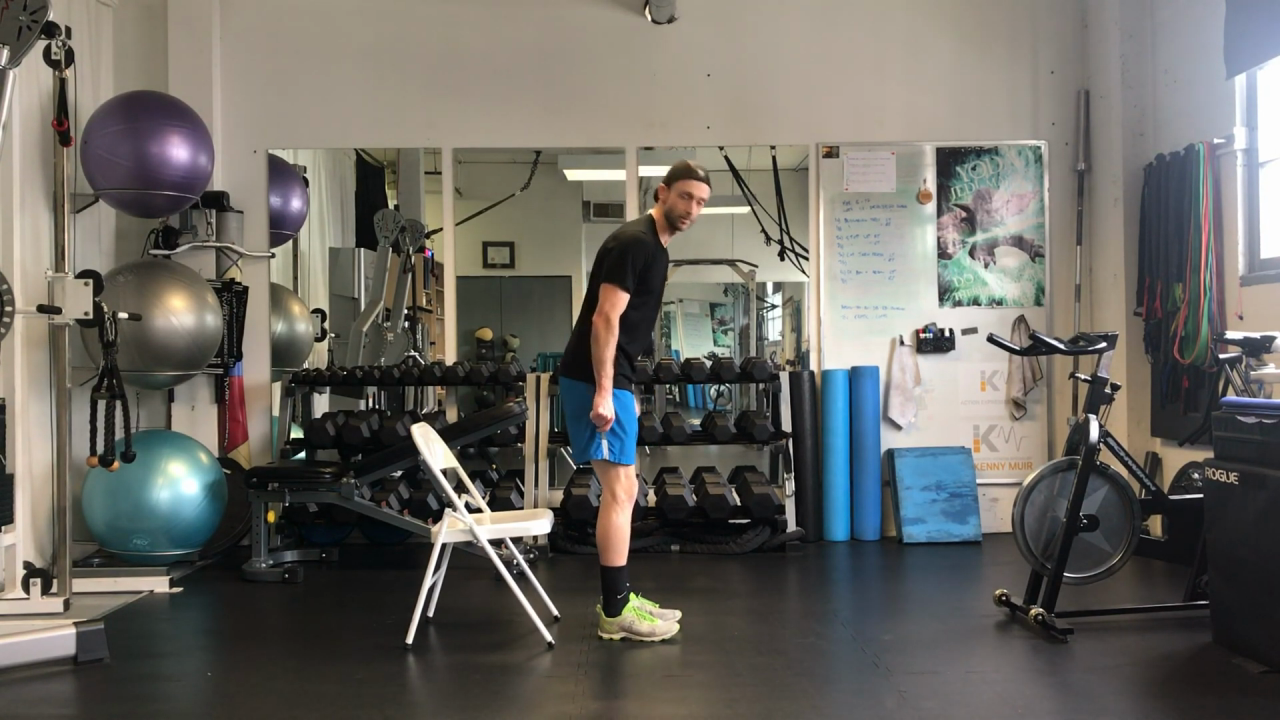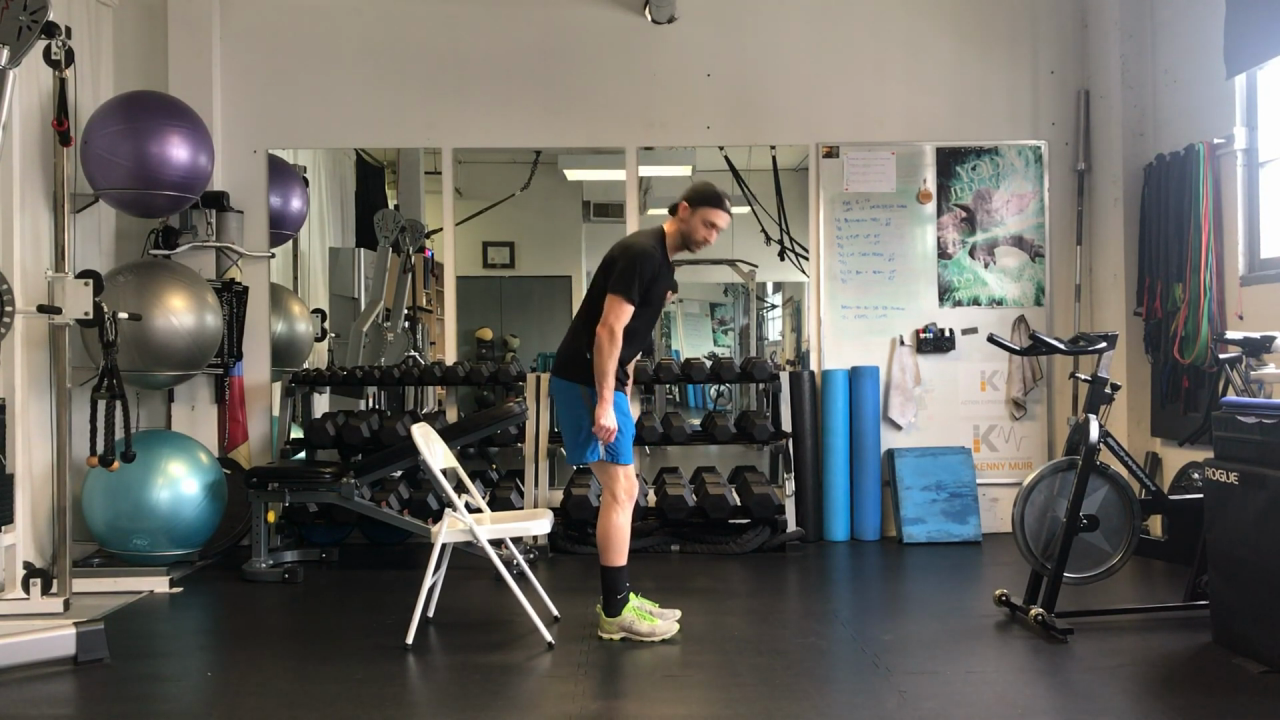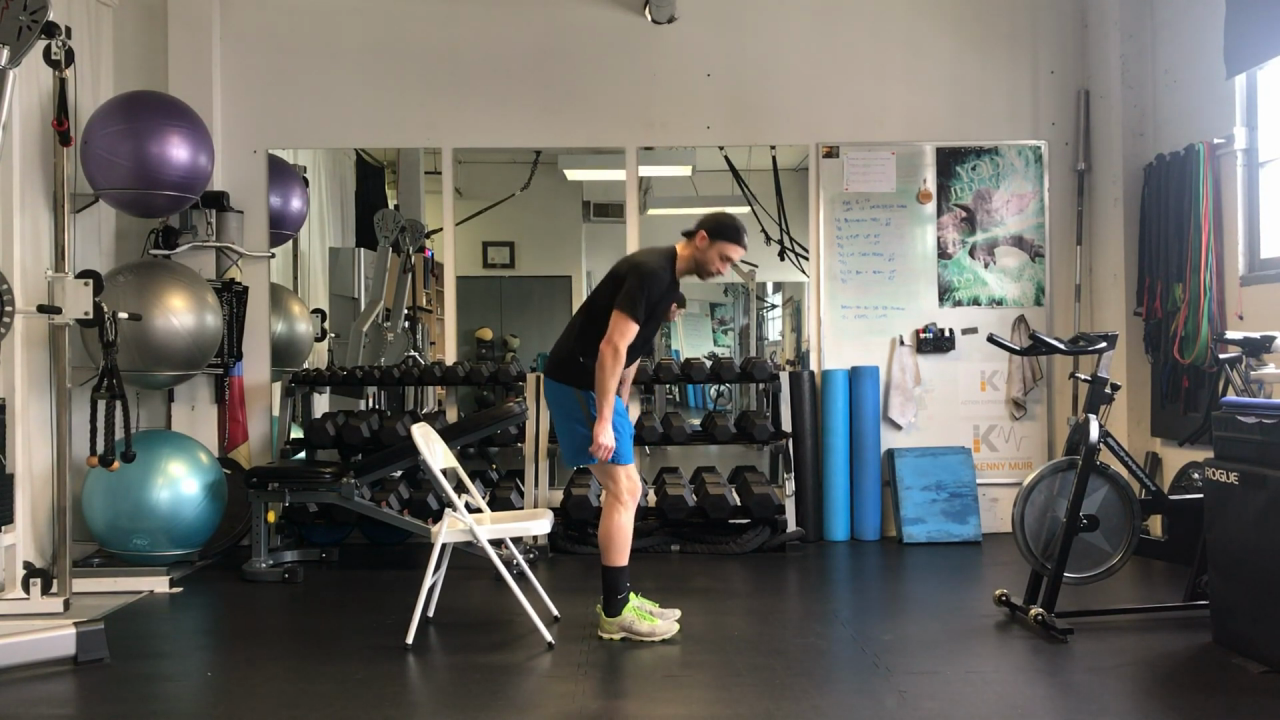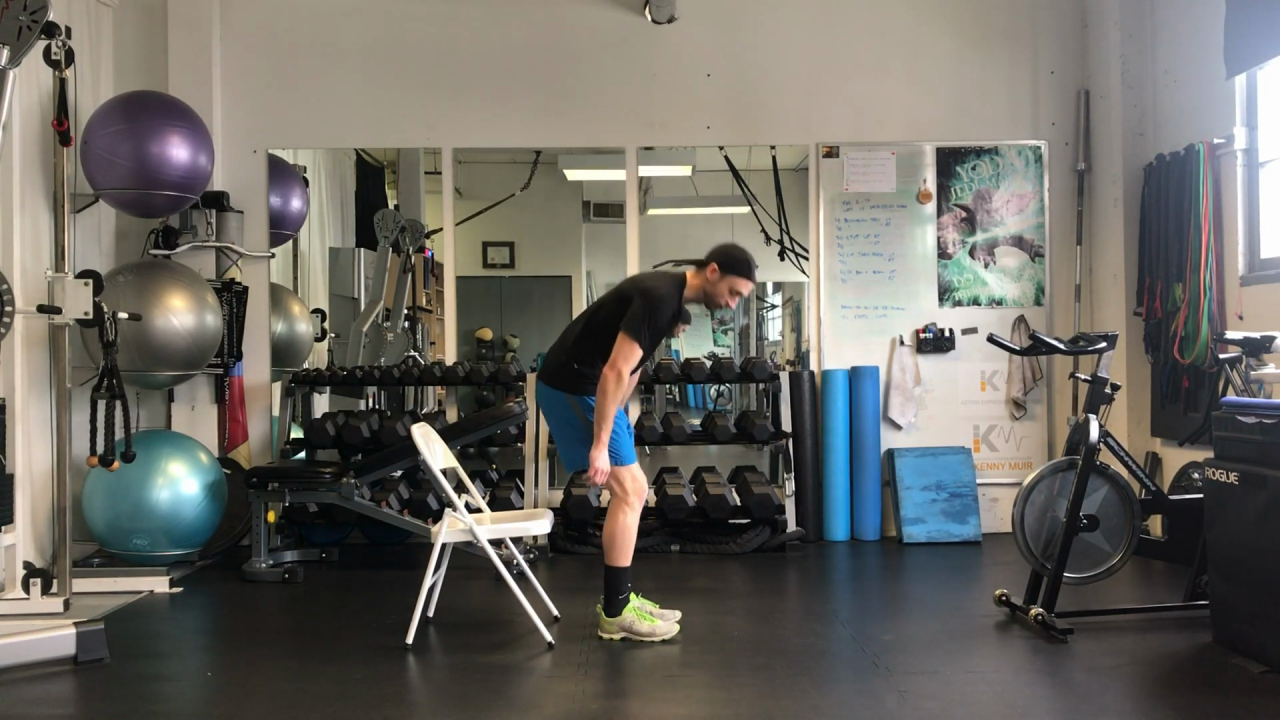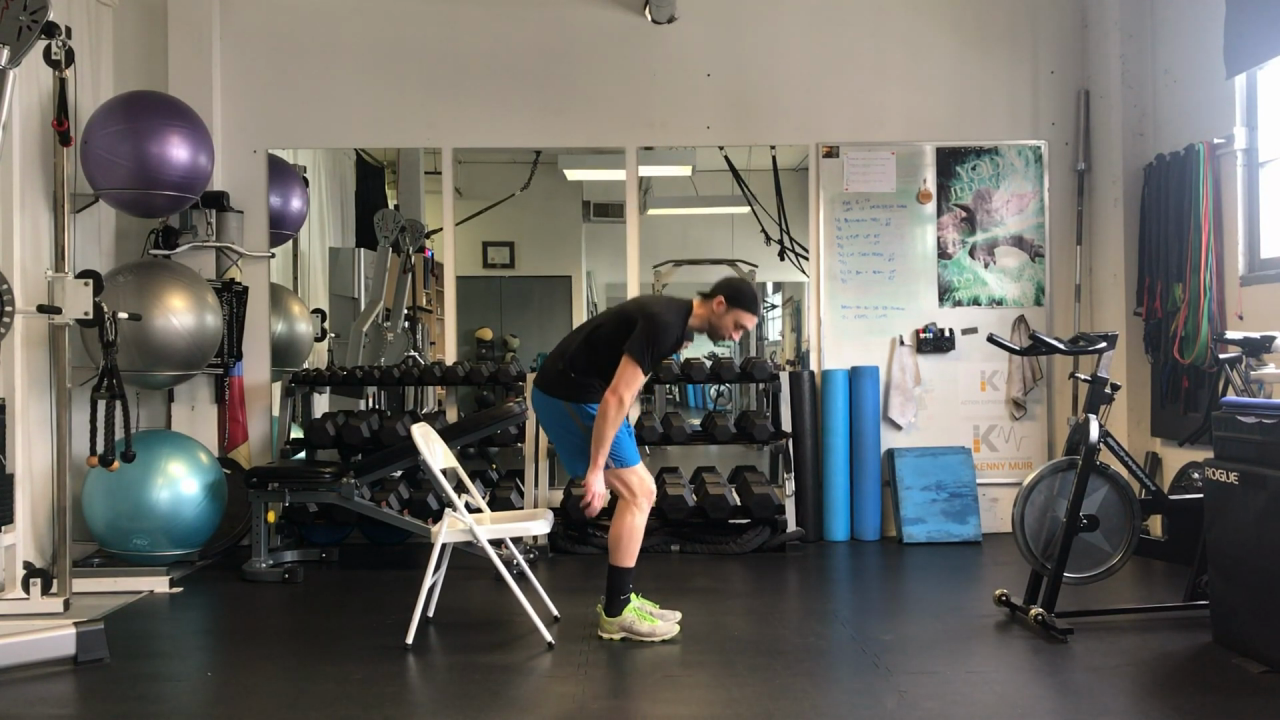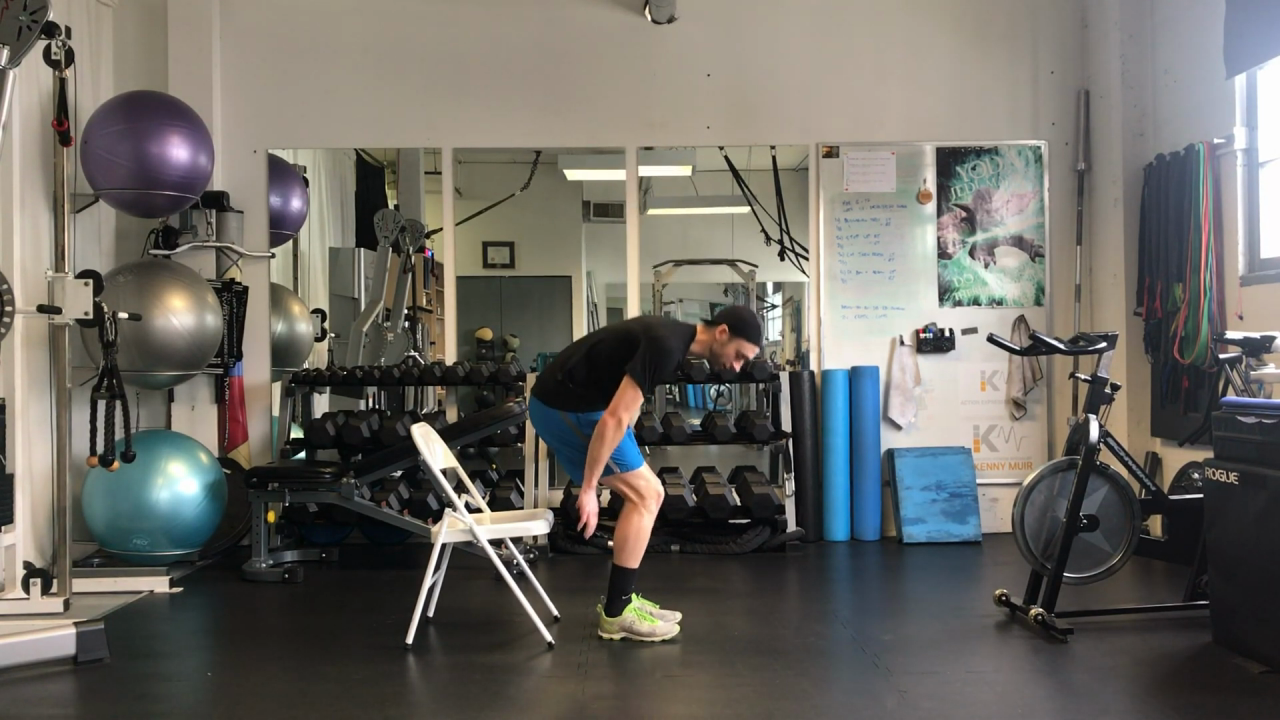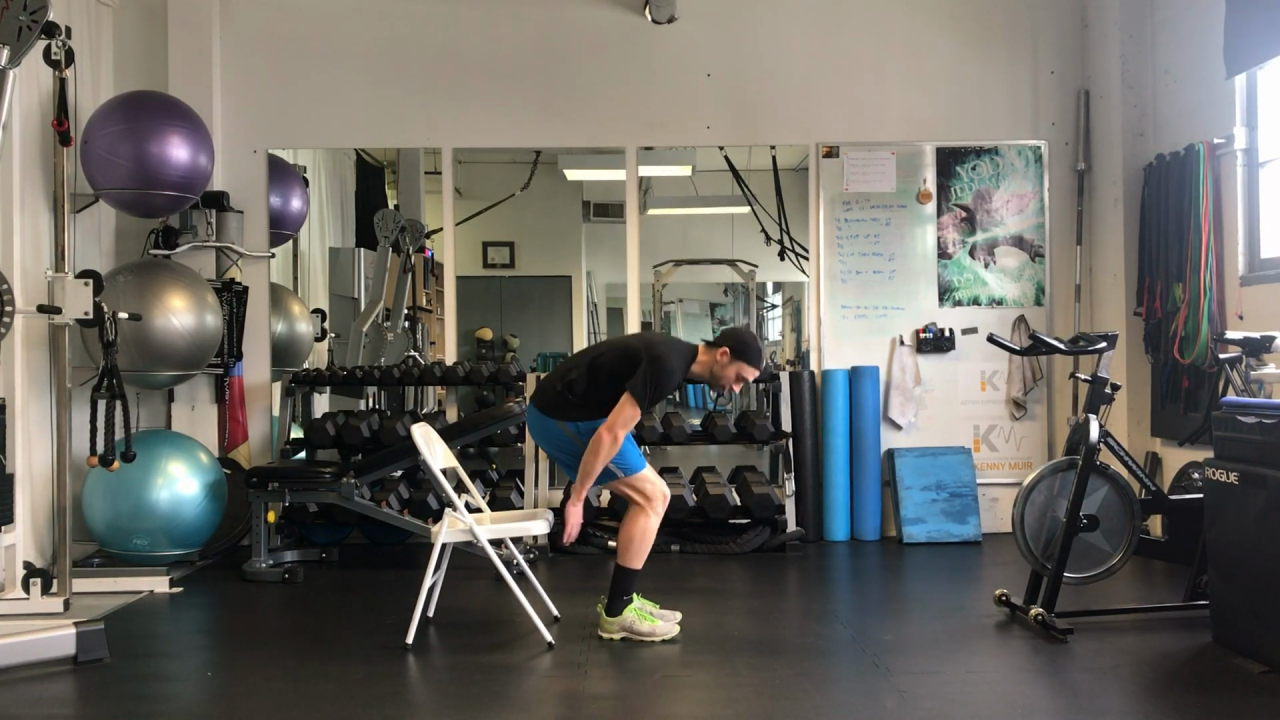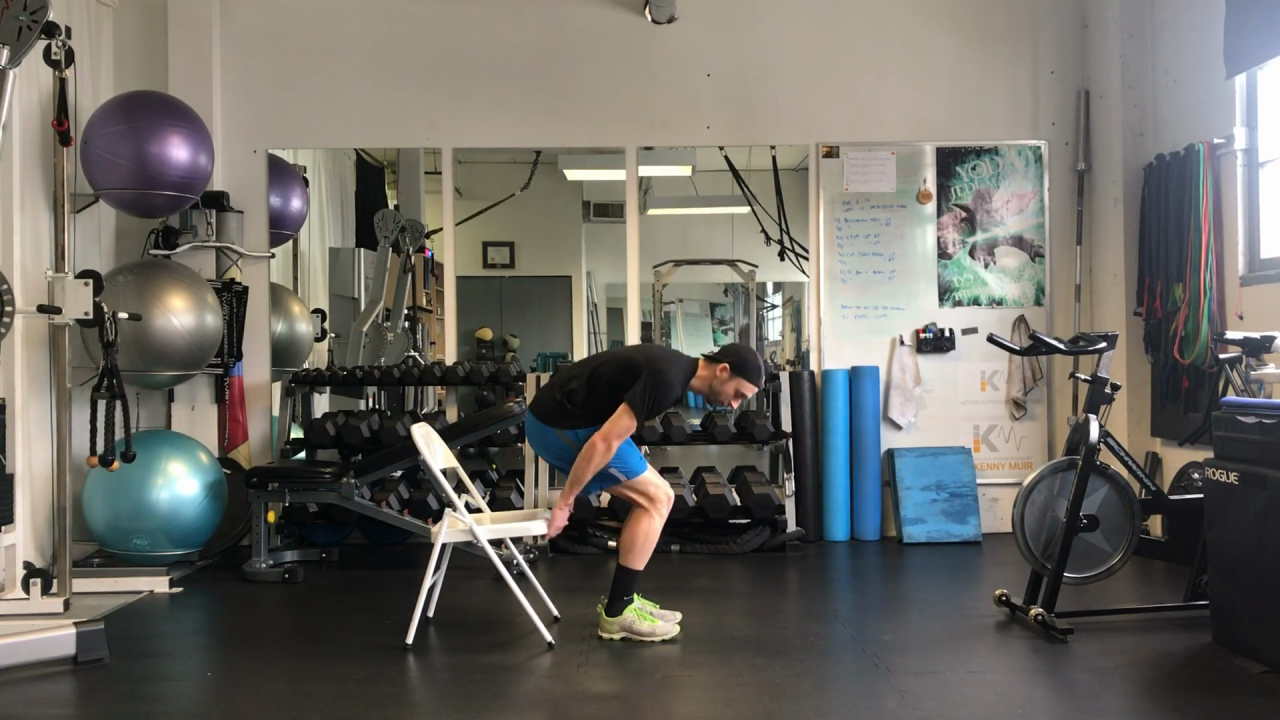
dt=0.1s
person 1, frame 1
left shoulder: (655, 247)
right shoulder: (634, 242)
right elbow: (605, 319)
left wrist: (622, 390)
right wrist: (603, 391)
left hip: (615, 380)
right hip: (596, 381)
left knee: (623, 490)
right knee: (620, 490)
left ankle: (618, 598)
right ankle: (616, 611)
person 1, frame 2
left shoulder: (660, 261)
right shoulder: (643, 254)
right elbow: (608, 331)
left wrist: (622, 397)
right wrist: (604, 404)
left hip: (599, 381)
right hip: (583, 379)
left knee: (623, 489)
right knee: (619, 491)
left ankle: (619, 599)
right ankle: (615, 612)
person 1, frame 3
left shoulder: (667, 278)
right shoulder: (652, 272)
right elbow: (612, 347)
left wrist: (619, 404)
right wrist: (603, 422)
left hip: (590, 382)
right hip: (578, 381)
left knee: (628, 490)
right knee: (623, 491)
left ankle: (620, 597)
right ankle: (616, 611)
person 1, frame 4
left shoulder: (671, 298)
right shoulder: (659, 297)
right elbow: (614, 373)
left wrist: (618, 425)
right wrist: (599, 447)
left hip: (581, 386)
right hip: (572, 387)
left knee: (633, 492)
right knee: (629, 492)
left ankle: (620, 600)
right ankle: (616, 612)
person 1, frame 5
left shoulder: (673, 320)
right shoulder: (663, 323)
right elbow: (617, 397)
left wrist: (619, 439)
right wrist: (595, 470)
left hip: (579, 393)
right hip: (567, 394)
left knee: (641, 492)
right knee: (637, 493)
left ankle: (620, 599)
right ankle: (617, 612)
person 1, frame 6
left shoulder: (675, 340)
right shoulder: (666, 347)
left elbow: (620, 411)
right elbow: (614, 419)
right wrist: (588, 490)
left hip: (571, 402)
right hip: (563, 405)
left knee: (648, 494)
right knee: (645, 496)
left ankle: (621, 600)
right ankle: (617, 613)
person 1, frame 7
left shoulder: (675, 357)
right shoulder: (667, 365)
left elbow: (617, 426)
right elbow: (611, 434)
right wrist: (576, 499)
left hip: (570, 411)
right hip: (562, 415)
left knee: (654, 496)
right knee: (652, 497)
left ankle: (621, 599)
right ankle: (618, 613)
person 1, frame 8
left shoulder: (676, 370)
right shoulder: (667, 379)
right elbow: (604, 442)
right wrist: (565, 502)
left hip: (564, 419)
right hip: (559, 423)
left knee: (656, 497)
right knee: (656, 499)
left ankle: (622, 600)
right ankle: (618, 613)
